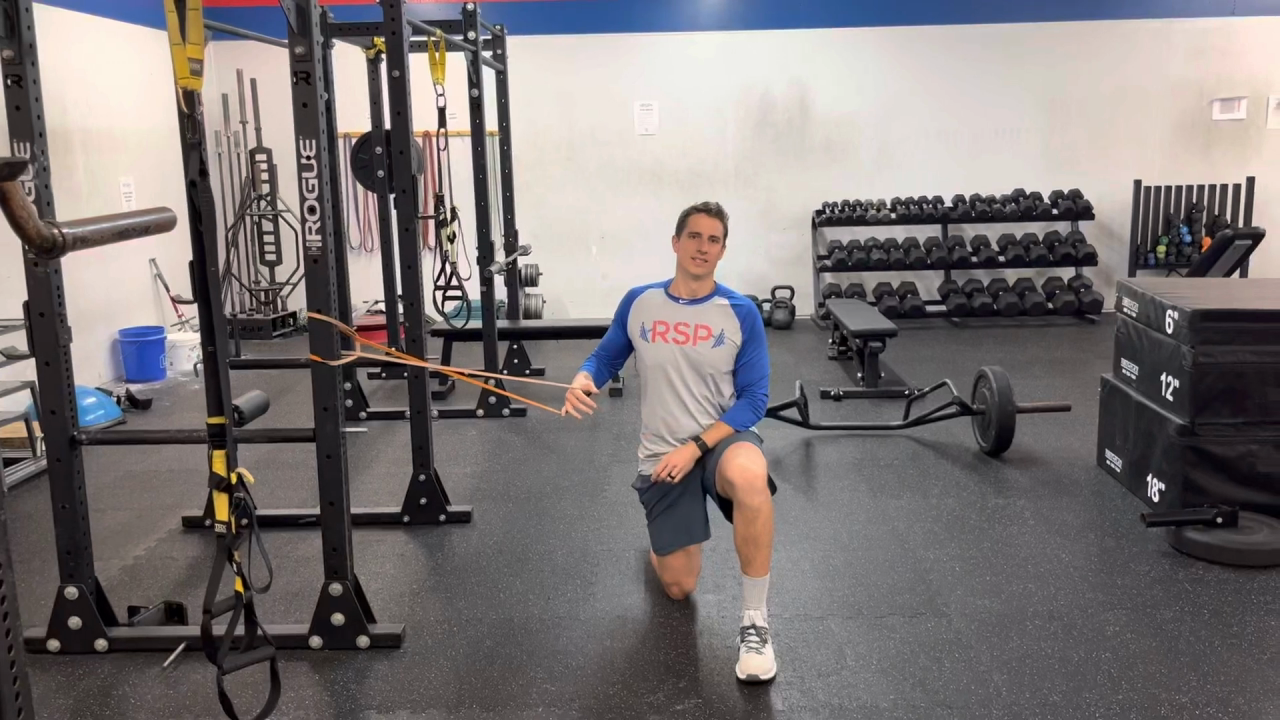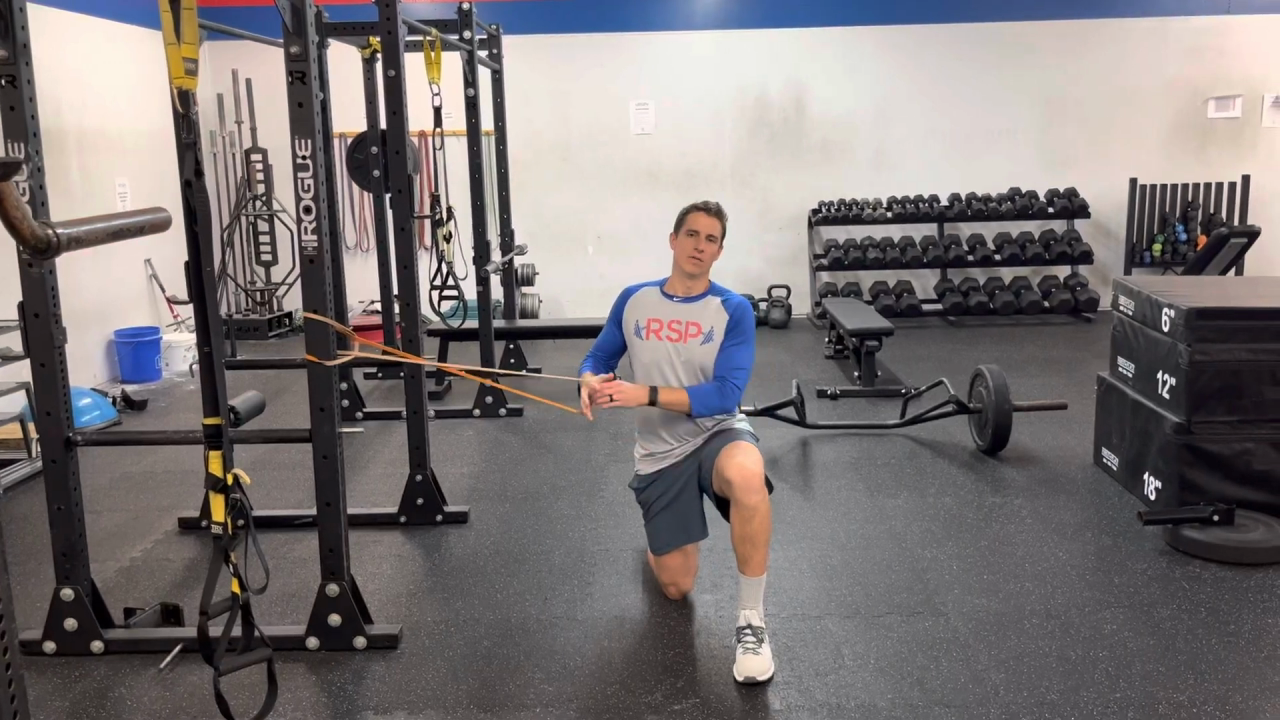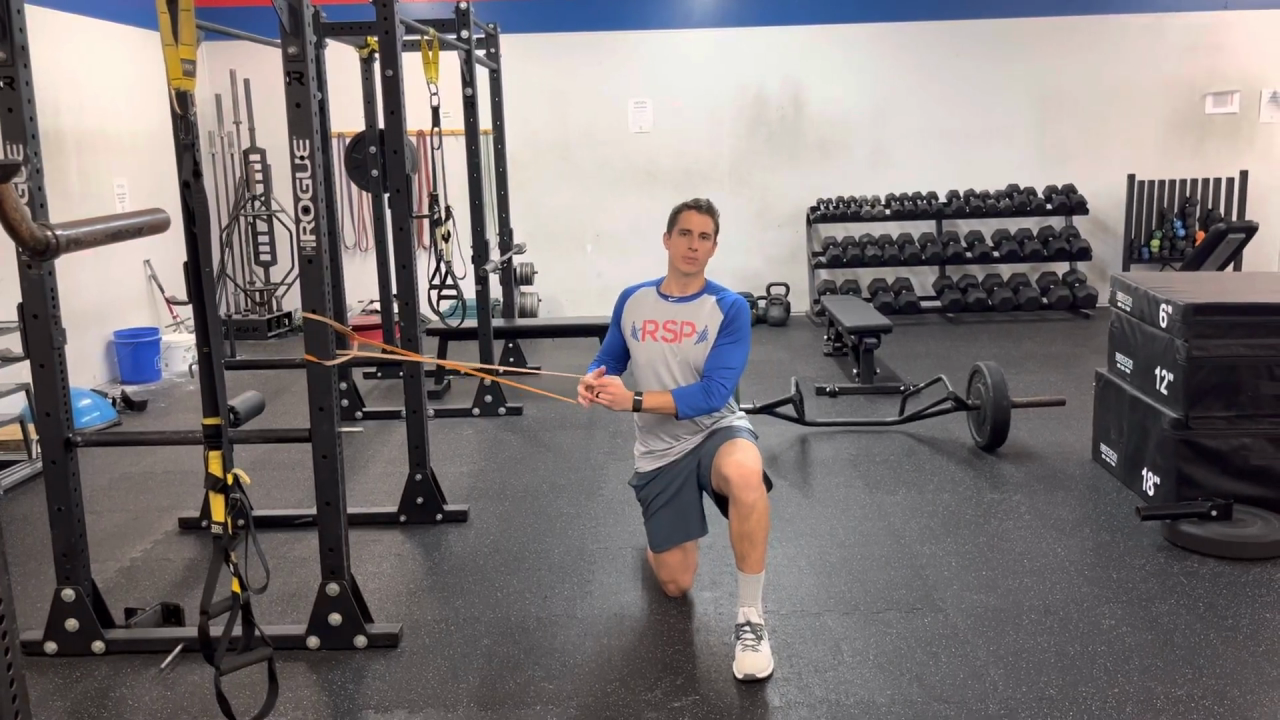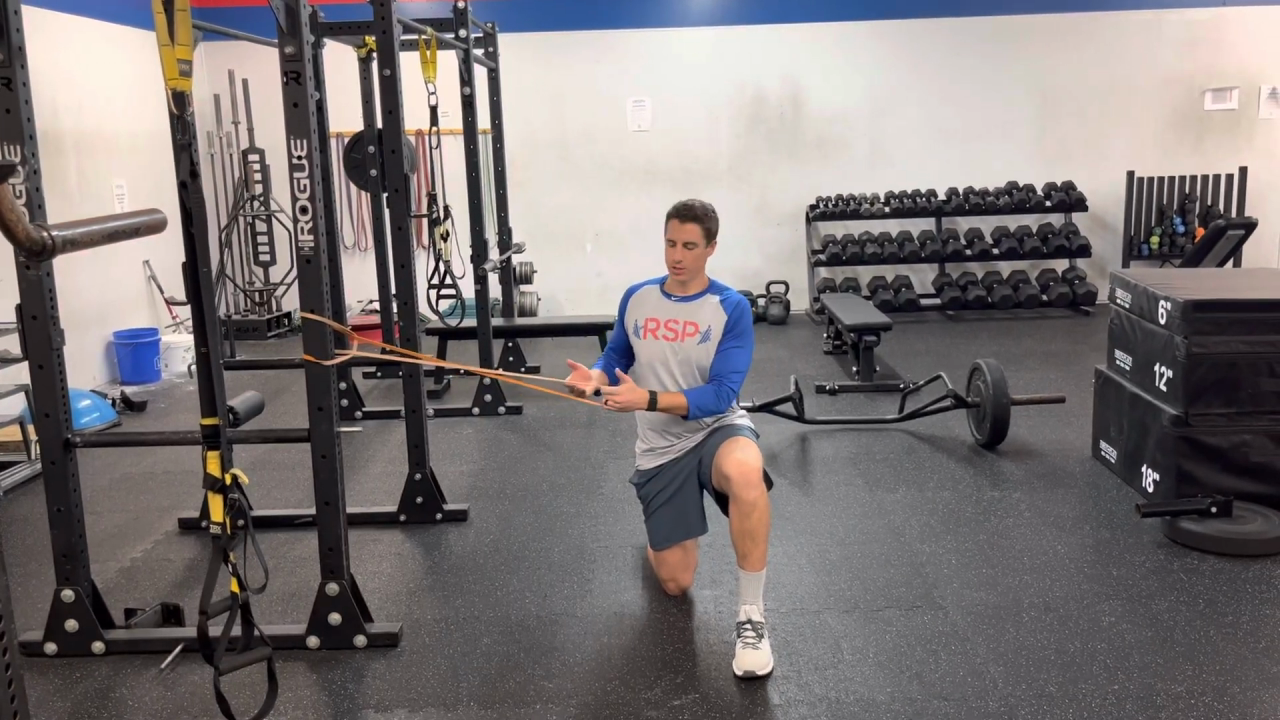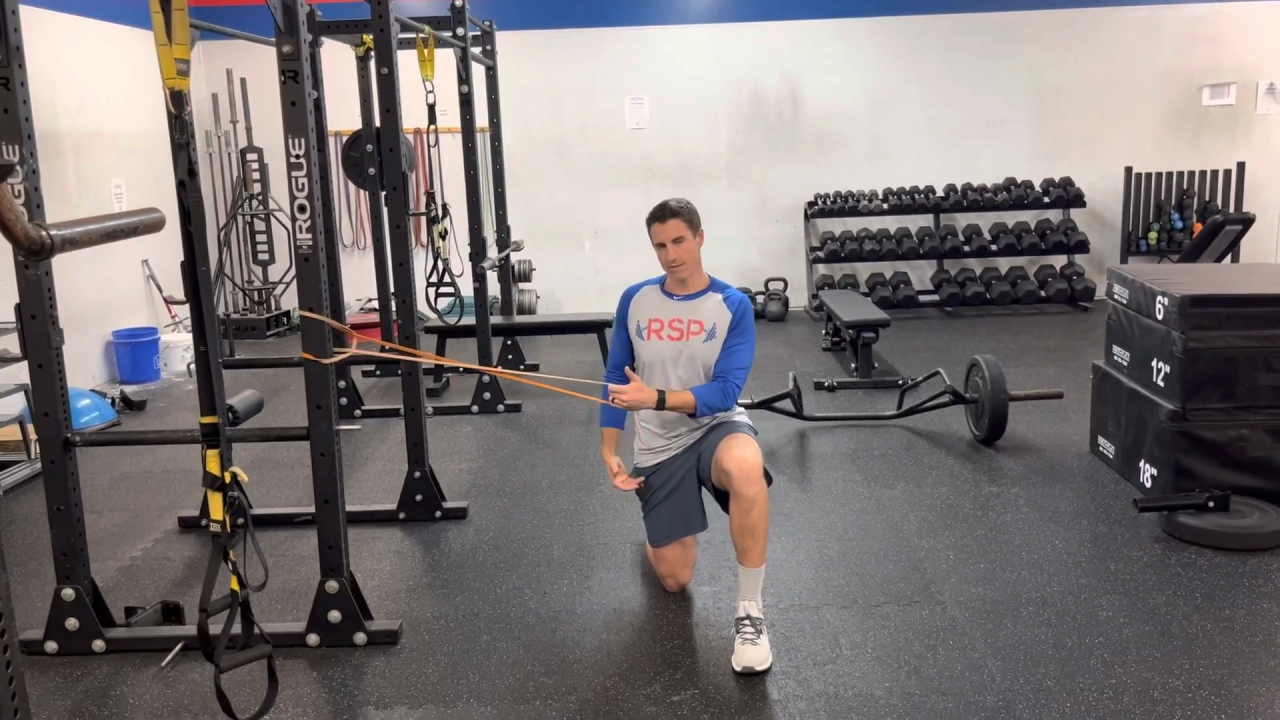
dt=1s
person 1, frame 1
left shoulder: (741, 313)
right shoulder: (638, 303)
left elbow: (753, 400)
right elbow: (605, 357)
left wrist: (695, 447)
right wrist: (582, 381)
left hip: (723, 439)
right hip: (662, 456)
left knee: (749, 478)
right knee: (679, 587)
left ankle: (755, 621)
right ankle: (665, 539)
person 1, frame 2
left shoulder: (734, 310)
right shoulder: (633, 300)
left elbow: (725, 395)
right elbow: (598, 358)
left wrist: (645, 395)
right wrist: (590, 382)
left hip: (718, 435)
right hip: (659, 455)
left knee: (748, 479)
right knee: (676, 587)
left ankle: (751, 621)
right ankle: (666, 536)
person 1, frame 3
left shoulder: (730, 308)
right shoulder: (631, 301)
left elbow: (713, 394)
right elbow: (608, 360)
left wrist: (633, 400)
right wrist: (592, 380)
left hip: (716, 431)
right hip: (659, 452)
left knee: (745, 475)
right knee: (676, 584)
left ankle: (750, 618)
right ankle: (665, 536)
person 1, frame 4
left shoulder: (732, 308)
right shoulder: (636, 298)
left elbow: (720, 396)
right elbow: (617, 358)
left wrist: (647, 399)
right wrist: (595, 377)
left hip: (718, 429)
right hip: (660, 450)
left knee: (747, 474)
right knee: (675, 583)
left ankle: (751, 616)
right ankle: (667, 535)
person 1, frame 5
left shoulder: (734, 306)
right shoulder: (635, 300)
left elbow: (726, 392)
right elbow: (615, 378)
left wrist: (656, 399)
right wrist: (609, 451)
left hip: (716, 426)
right hip: (659, 446)
left knee: (747, 469)
right knee: (675, 579)
left ankle: (750, 612)
right ankle: (664, 532)
